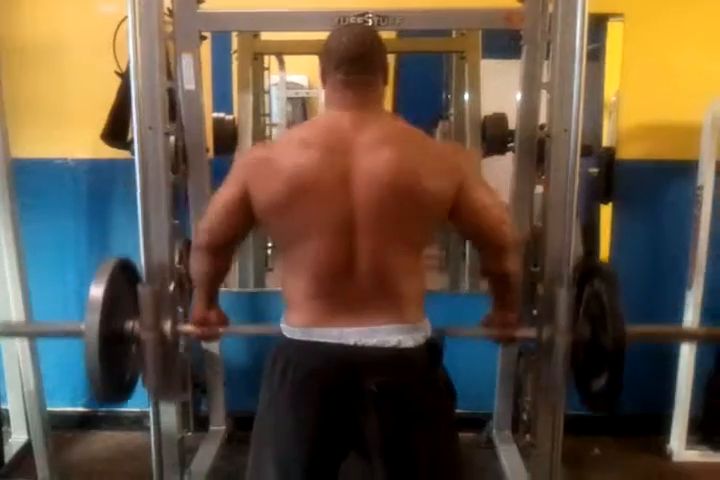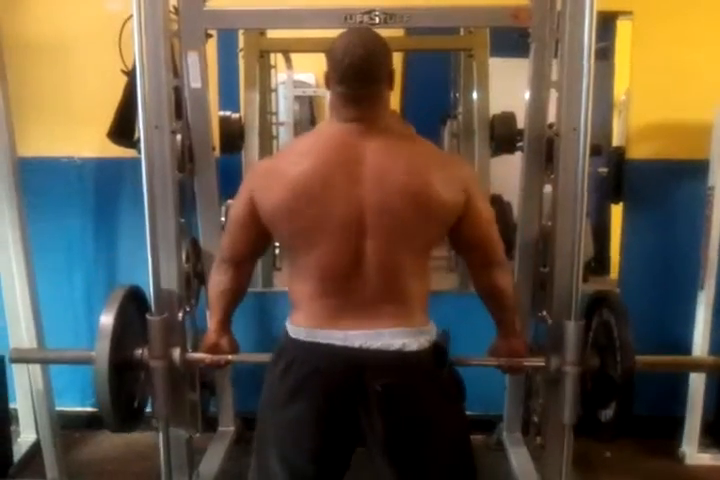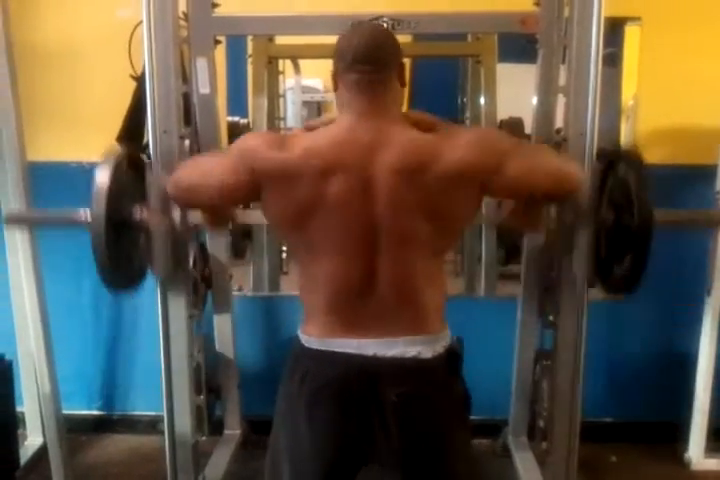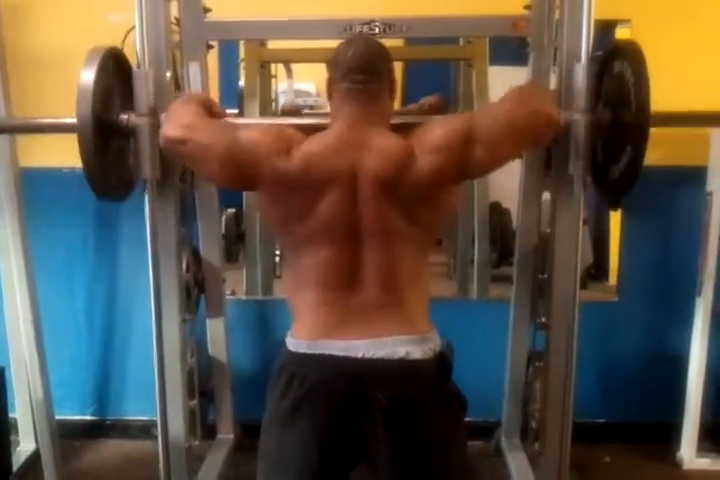
dt=0.5s
person 1, frame 1
left shoulder: (264, 160)
right shoulder: (439, 159)
left elbow: (208, 243)
right elbow: (501, 244)
left wrist: (204, 305)
right wrist: (505, 309)
left hip: (305, 357)
right hip: (401, 357)
person 1, frame 2
left shoulder: (273, 171)
right shoulder: (445, 171)
left elbow: (231, 261)
right elbow: (491, 265)
left wrist: (218, 329)
right wrist: (509, 334)
left hip: (310, 360)
right hip: (406, 359)
person 1, frame 3
left shoulder: (278, 159)
right shoulder: (459, 157)
left elbow: (182, 183)
right elbow: (569, 177)
left wrist: (216, 210)
right wrist: (526, 208)
left hip: (324, 366)
right hip: (420, 365)
person 1, frame 4
left shoulder: (278, 158)
right shoulder: (432, 156)
left elbow: (176, 130)
right elbow: (539, 111)
left wrist: (199, 105)
left hip: (311, 370)
right hip: (409, 369)
